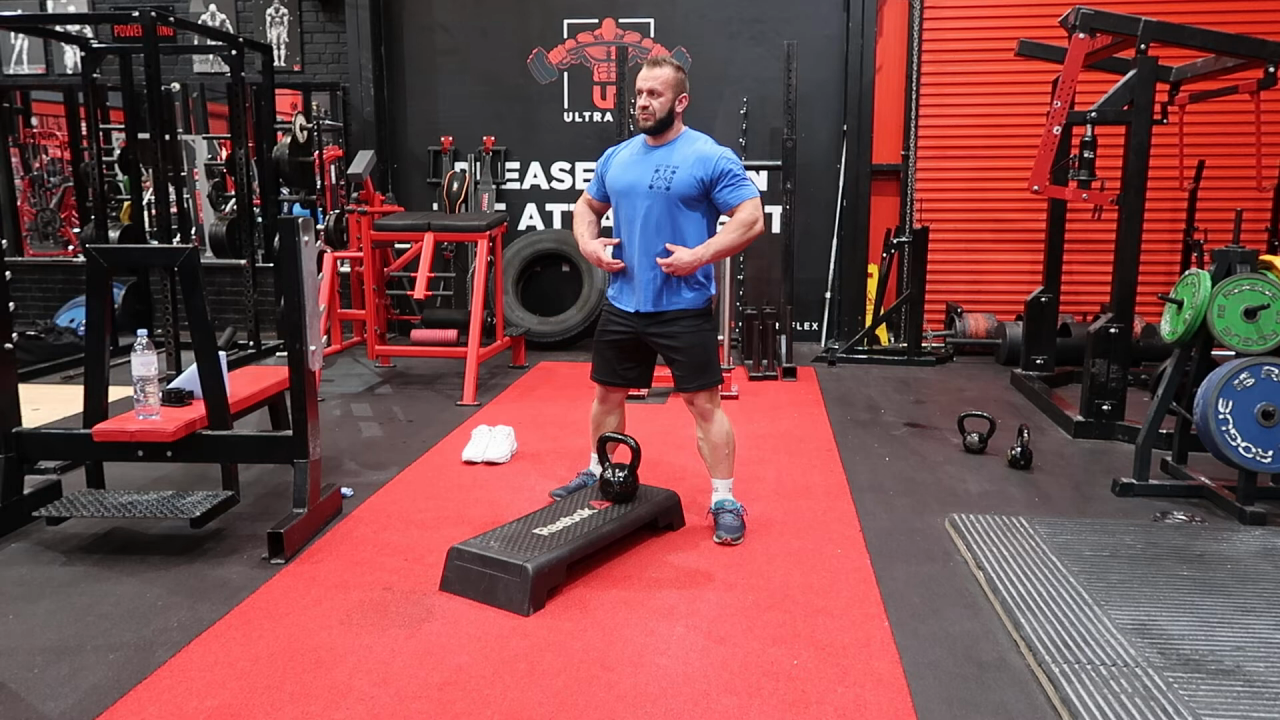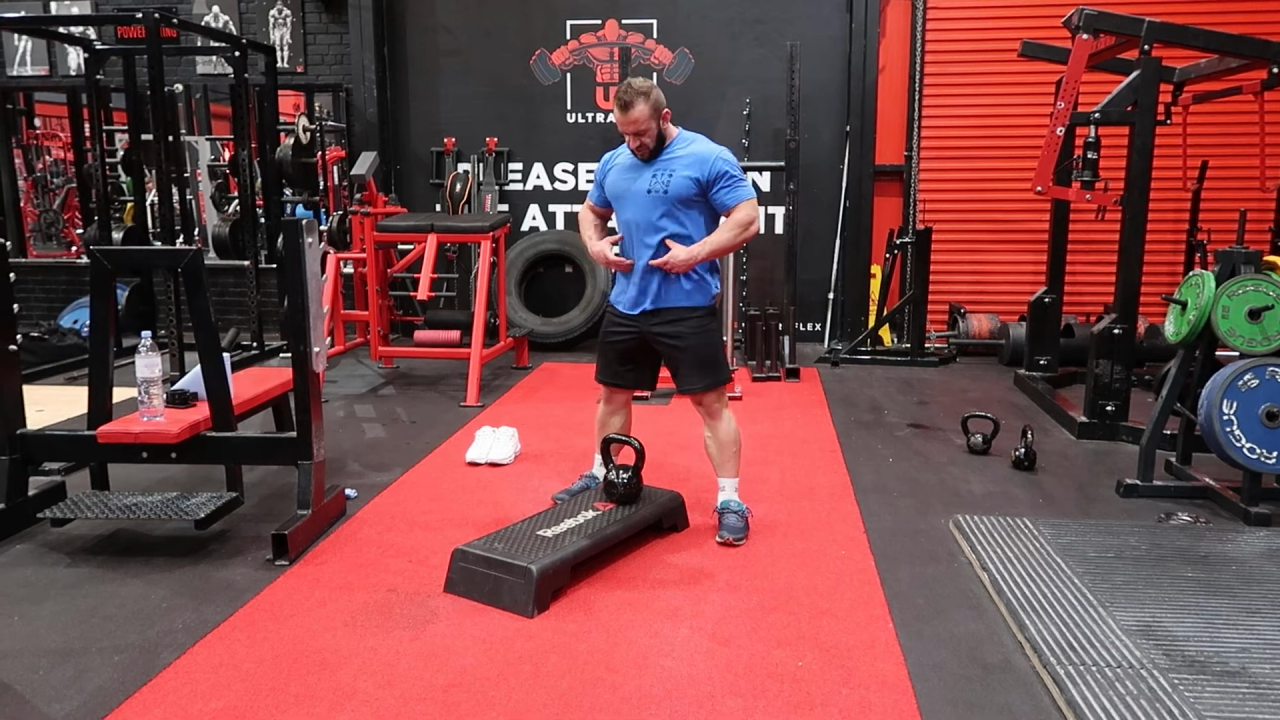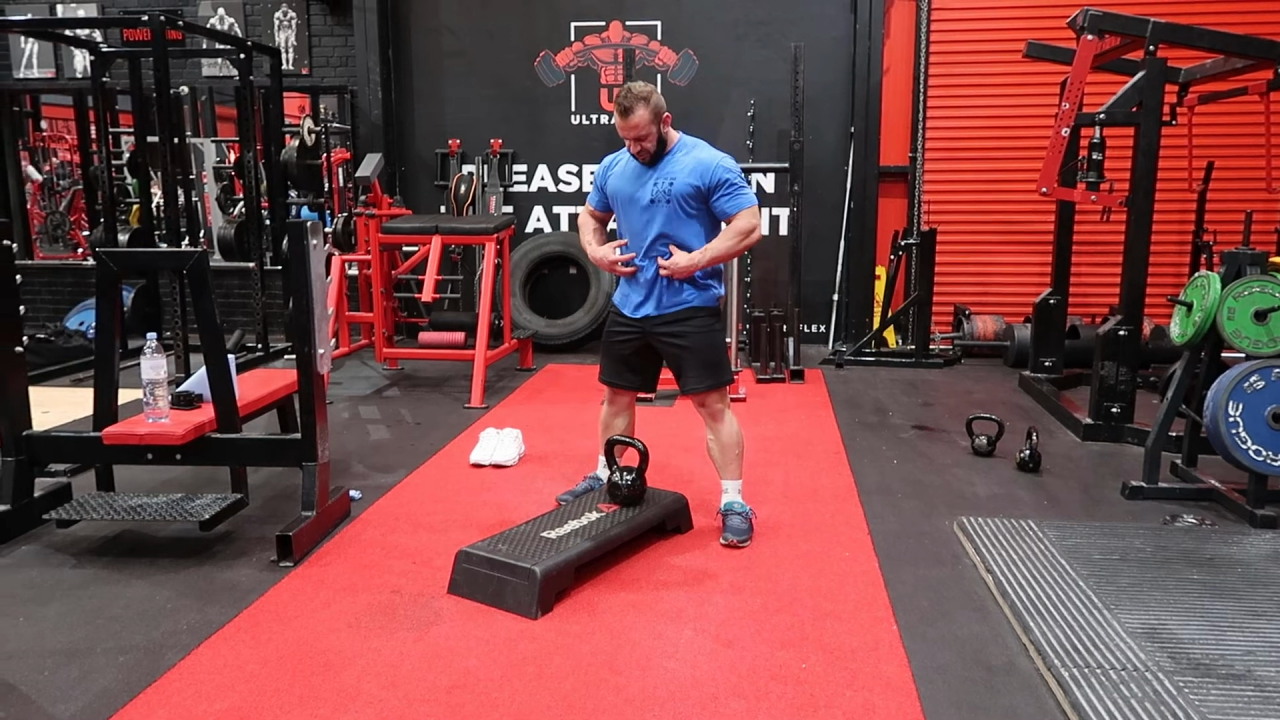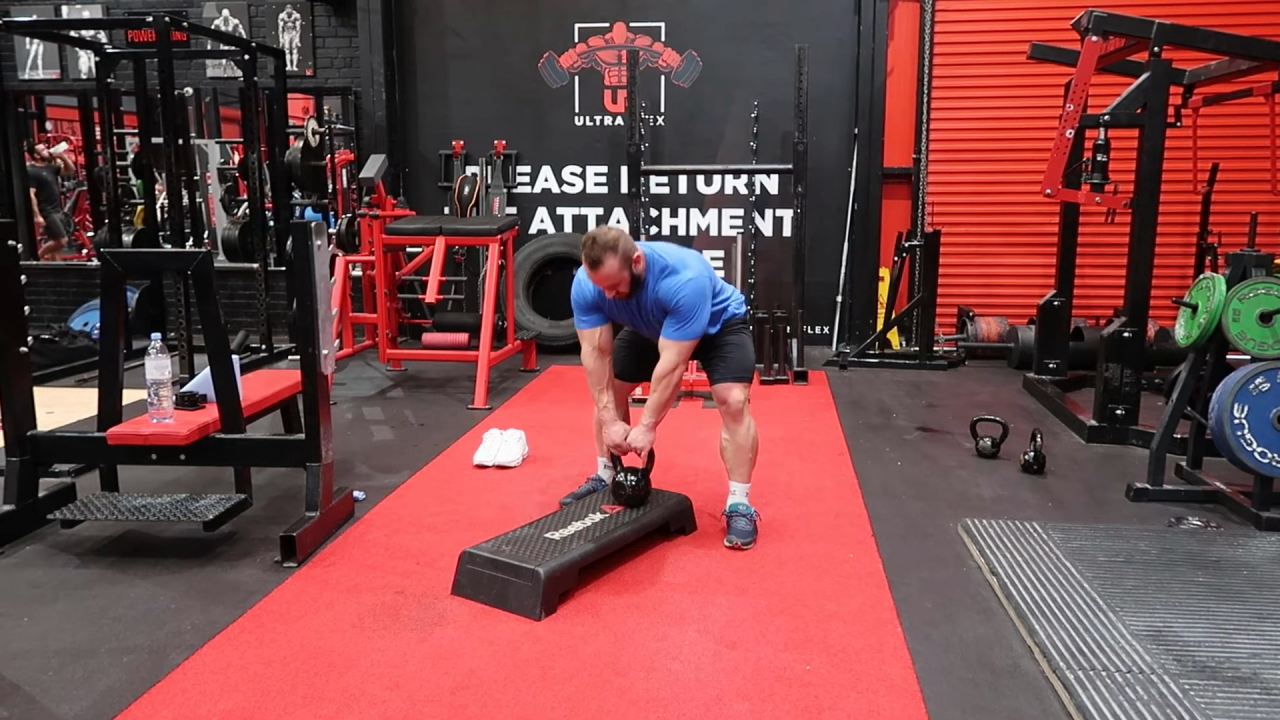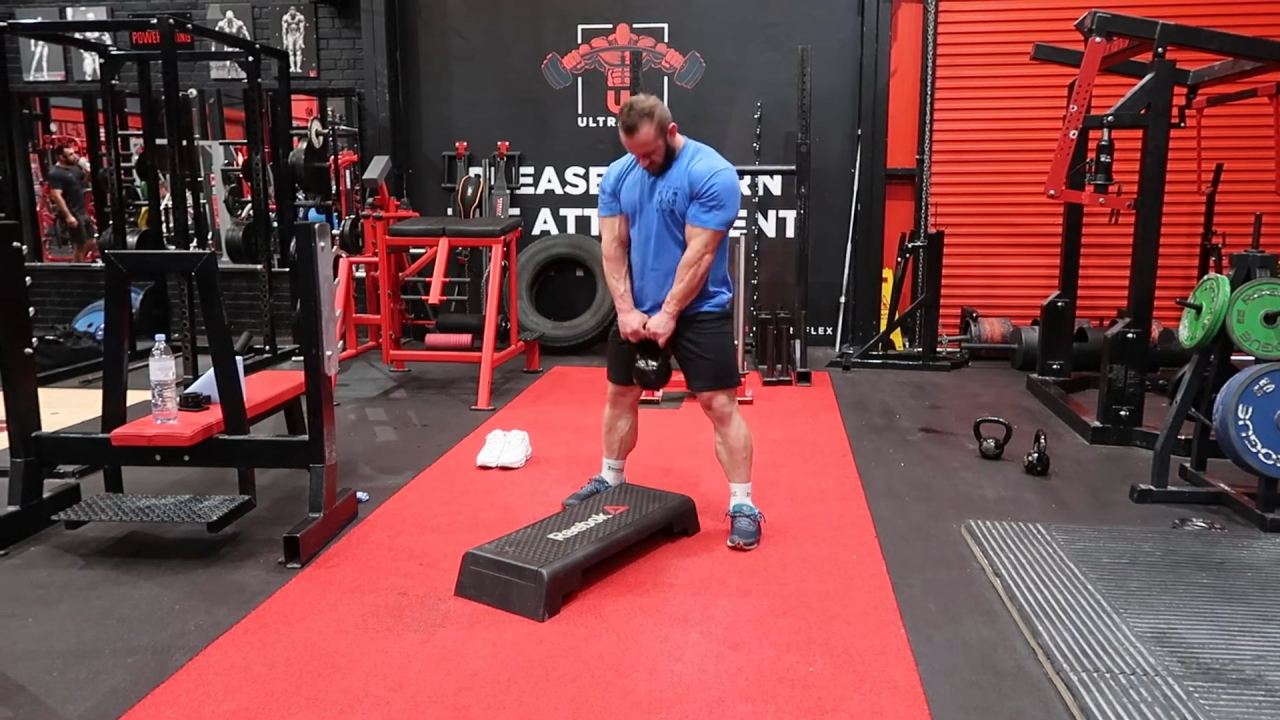
dt=0.7s
person 1, frame 1
left shoulder: (711, 158)
right shoulder: (616, 157)
left elbow: (751, 219)
right elbow: (587, 206)
left wrist: (700, 255)
right wrist: (587, 242)
left hip: (684, 309)
right hip: (622, 305)
left knee: (703, 403)
right knee: (608, 394)
left ankle: (725, 500)
right ankle: (597, 474)
person 1, frame 2
left shoulder: (709, 159)
right shoulder: (612, 163)
left elbow: (747, 219)
right elbow: (592, 210)
left wrist: (694, 254)
right wrist: (595, 244)
left hip: (688, 307)
right hip: (626, 304)
left knee: (711, 402)
right knee: (613, 394)
left ankle: (730, 502)
right ankle: (601, 475)
person 1, frame 3
left shoulder: (710, 164)
right shoulder: (612, 168)
left elbow: (748, 227)
right elbow: (590, 217)
left wrist: (696, 261)
right wrist: (595, 250)
left hip: (692, 309)
right hip: (629, 307)
left knee: (712, 404)
right knee: (617, 396)
left ankle: (734, 502)
right ankle: (604, 478)
person 1, frame 4
left shoulder: (686, 278)
right shoulder: (586, 284)
left elbow: (672, 364)
right elbow: (596, 353)
left wrist: (647, 427)
right wrist: (609, 420)
left hip: (718, 324)
left knee: (733, 401)
right knee: (607, 386)
left ankle: (739, 505)
right ankle: (605, 478)
person 1, frame 5
left shoulder: (712, 173)
right shoulder: (617, 176)
left elbow: (699, 254)
right elbow: (613, 247)
left wrist: (669, 314)
right wrist: (627, 309)
left hip: (700, 311)
right hip: (639, 312)
left knee: (718, 404)
right knee: (620, 395)
left ankle: (743, 505)
right ankle: (610, 481)
